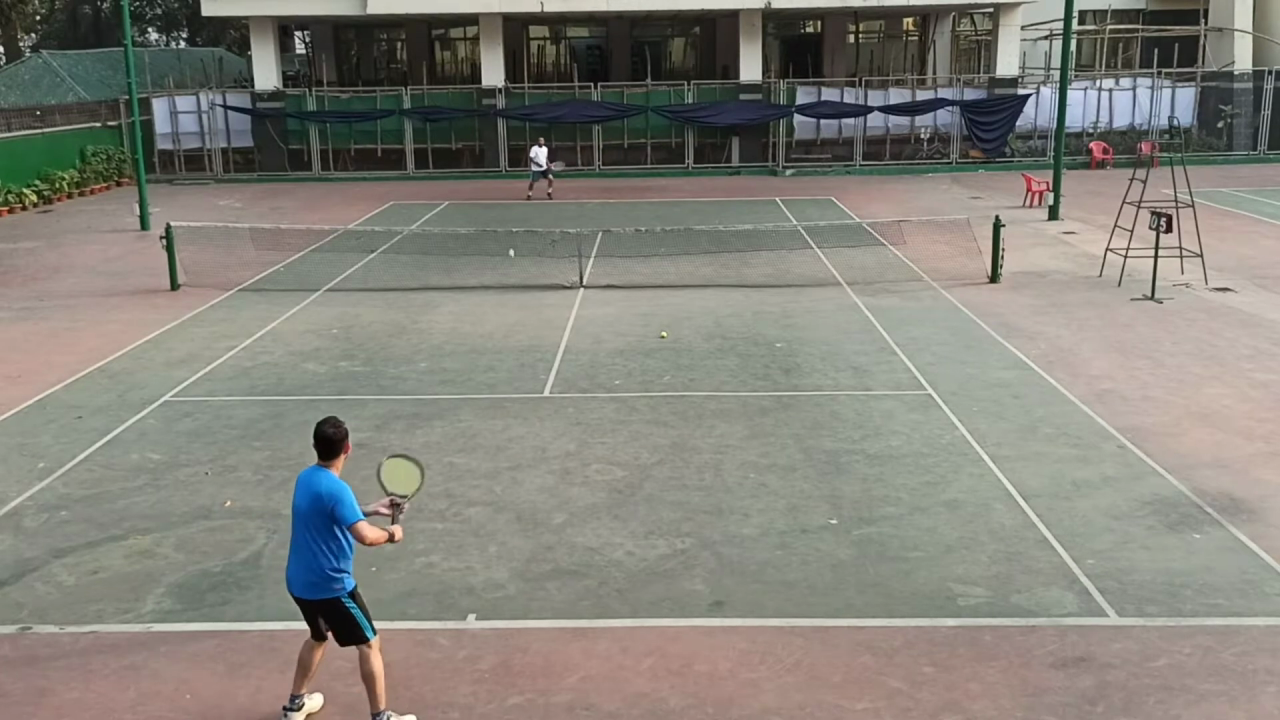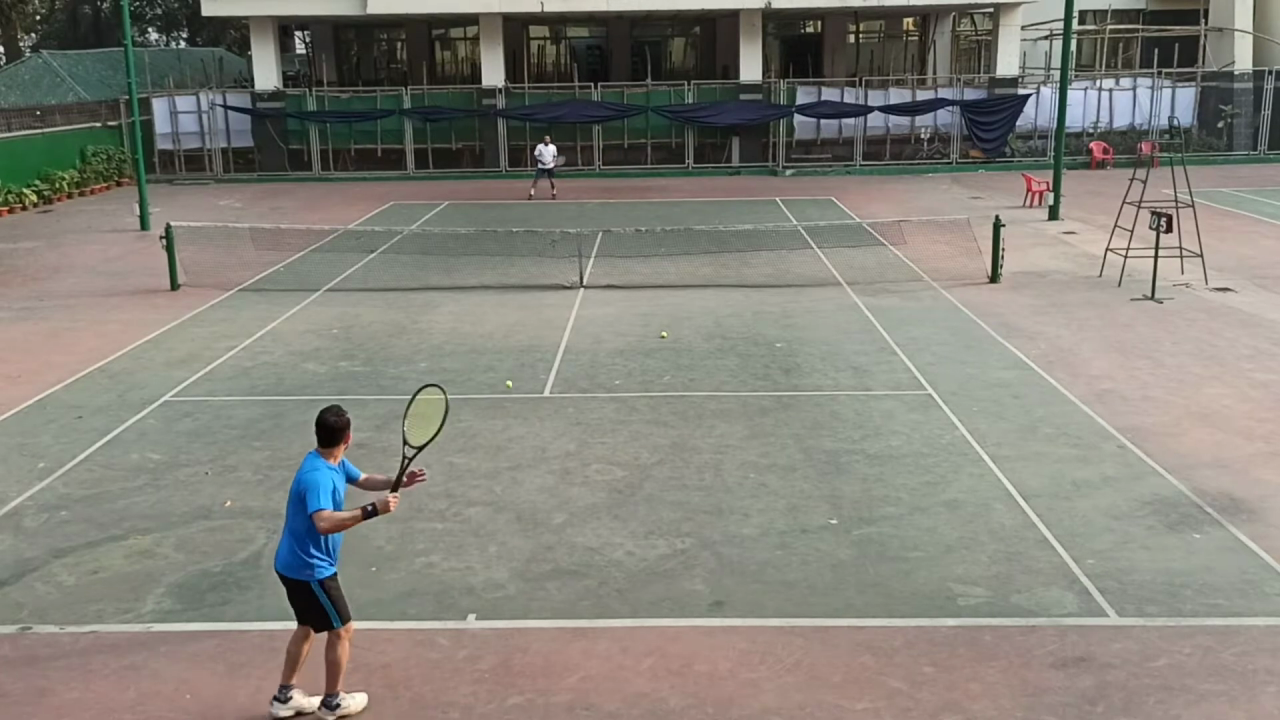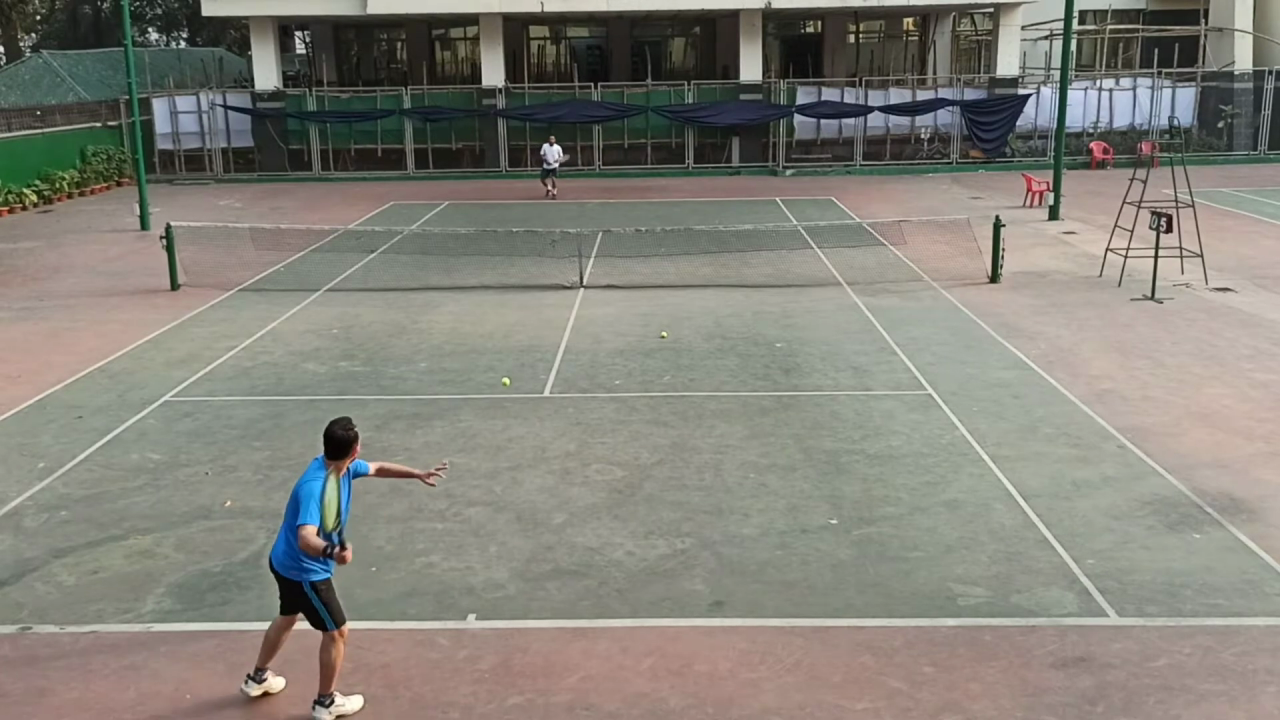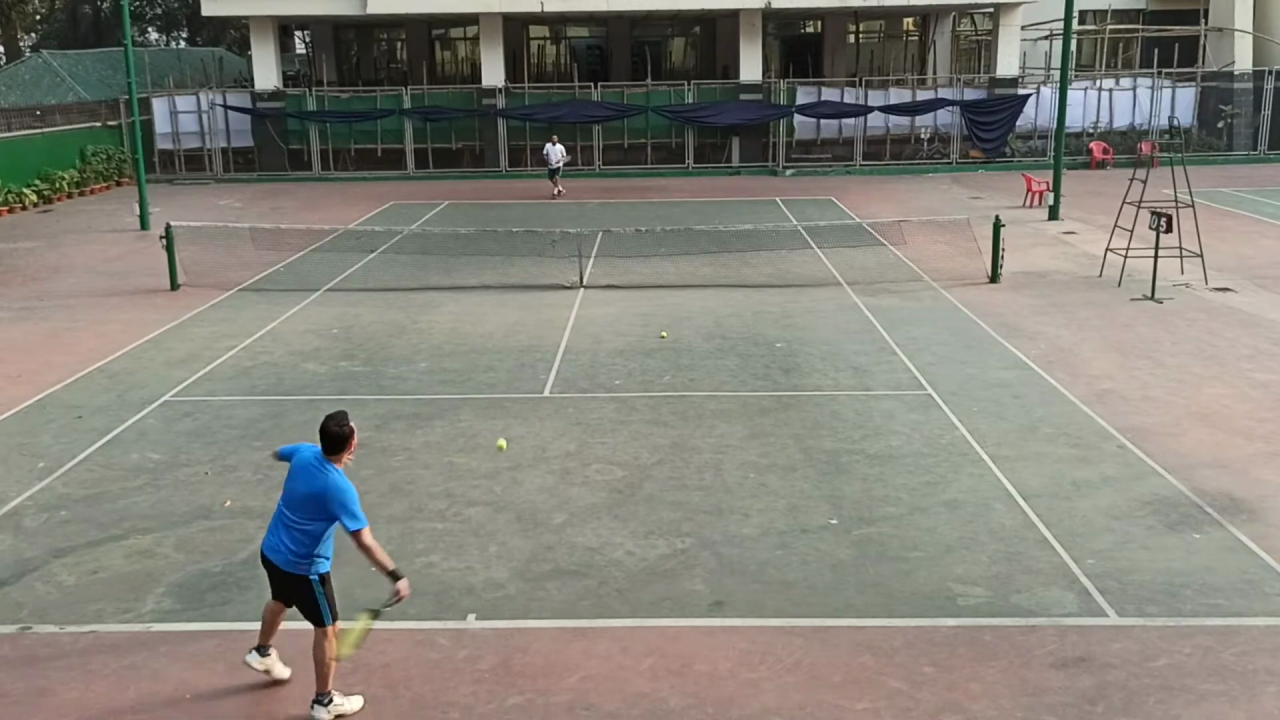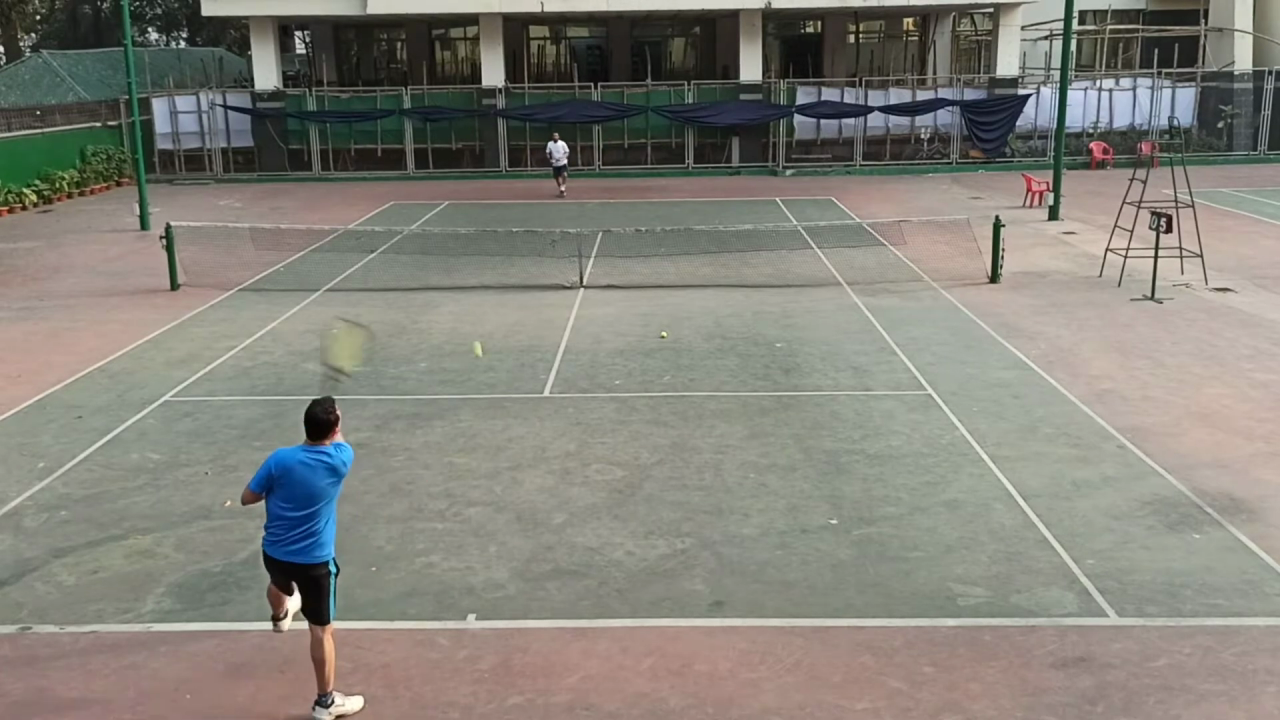
dt=0.2s
person 1, frame 1
left shoulder: (305, 478)
right shoulder: (335, 489)
right elbow: (364, 536)
left wrist: (374, 508)
right wrist: (391, 534)
left hip: (299, 583)
right hip: (331, 585)
left knee: (317, 637)
right knee: (369, 645)
person 1, frame 2
left shoulder: (334, 464)
right shoulder: (317, 476)
left elbow: (364, 480)
right elbow: (324, 523)
left wrist: (399, 482)
right wrist: (371, 510)
left hip: (294, 565)
right hip: (309, 569)
left knee: (306, 627)
right knee: (341, 631)
person 1, frame 3
left shoulder: (344, 468)
right shoulder: (314, 487)
left elbow: (377, 468)
right elbow: (306, 539)
left wrist: (418, 473)
right wrist: (332, 550)
left hip: (287, 563)
right hip: (302, 570)
left knee: (287, 617)
right knee: (336, 632)
left ankle: (257, 678)
person 1, frame 4
left shoulder: (305, 453)
right shoulder: (341, 490)
left elbow: (279, 454)
right elbow: (365, 541)
right wrist: (396, 576)
left hip: (272, 553)
right hip: (303, 566)
left knee: (280, 602)
right knee: (327, 629)
left ankle: (262, 653)
person 1, frame 5
left shoulder: (279, 459)
right shoulder: (341, 458)
left elbow: (247, 499)
right elbow: (336, 440)
right wrist: (332, 422)
left hip: (275, 551)
right hip: (316, 558)
left knee: (279, 583)
right knee: (321, 629)
left ankle: (280, 616)
